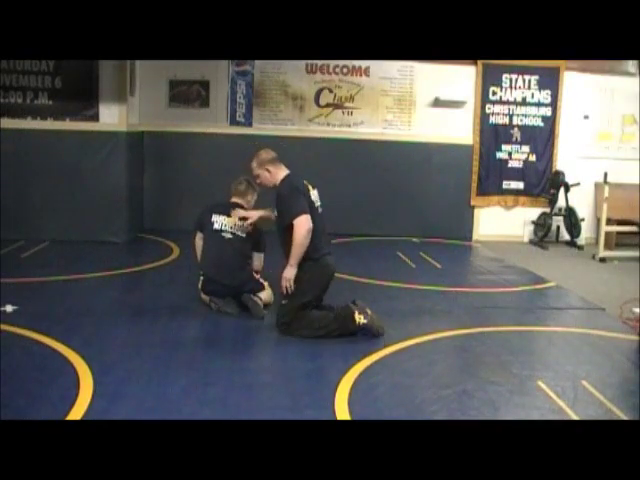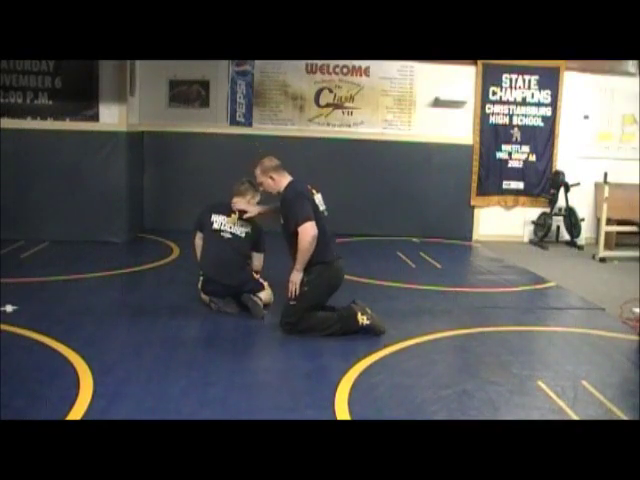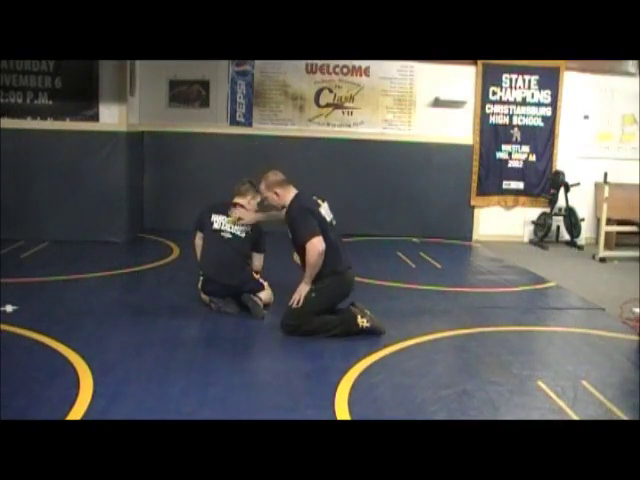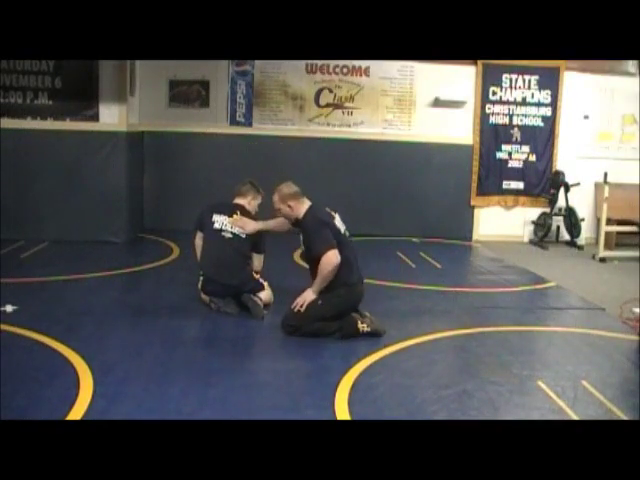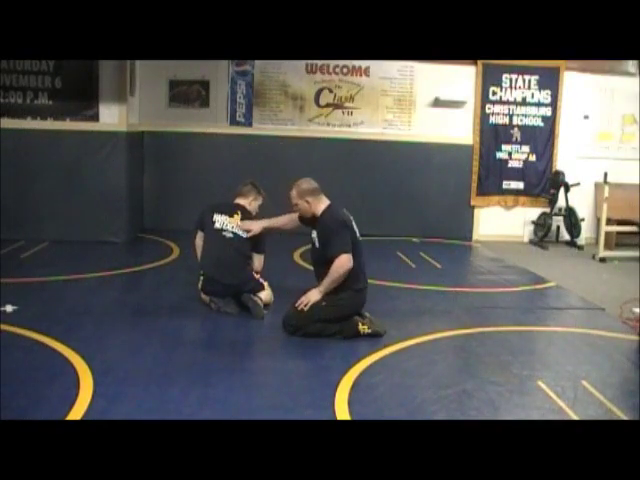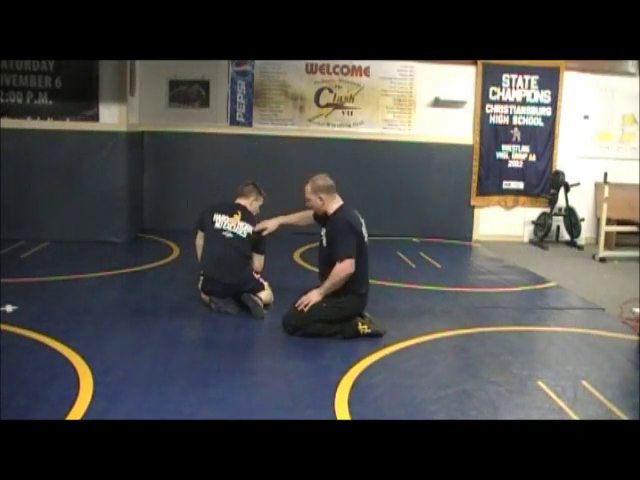
dt=0.2s
person 1, frame 1
left shoulder: (287, 189)
right shoulder: (296, 183)
left elbow: (304, 226)
left wrist: (291, 266)
right wrist: (261, 214)
left hip: (312, 266)
right hip: (321, 262)
left knee: (286, 322)
right knee: (304, 309)
left ankle: (350, 319)
right ankle: (352, 312)
person 1, frame 2
left shoulder: (292, 195)
right shoulder: (299, 189)
left elbow: (309, 233)
left wrist: (297, 270)
right wrist: (261, 209)
left hip: (321, 270)
right hip: (328, 266)
left knee: (290, 321)
right knee: (306, 310)
left ankle: (353, 318)
right ankle: (354, 313)
person 1, frame 3
left shoulder: (299, 210)
right shoulder: (304, 201)
left elbow: (317, 247)
left wrist: (306, 282)
right wrist: (257, 216)
left hip: (333, 279)
right hip: (338, 275)
left knee: (290, 323)
right knee: (302, 311)
left ankle: (352, 321)
right ankle: (351, 313)
person 1, frame 4
left shoulder: (314, 222)
right shoulder: (313, 213)
left elbow: (333, 260)
right elbow: (288, 223)
left wrist: (313, 290)
right wrist: (258, 225)
left hip: (344, 290)
right hip: (343, 286)
left knee: (291, 323)
right knee: (297, 310)
left ankle: (352, 325)
right ankle: (350, 315)
person 1, frame 5
left shoulder: (332, 222)
right shoulder: (326, 213)
left elbow: (345, 263)
right elbow: (294, 219)
left wrist: (319, 291)
right wrist: (263, 223)
left hip: (347, 295)
right hip: (343, 290)
left knee: (292, 322)
right knee: (297, 309)
left ankle: (354, 326)
right ankle: (351, 316)
person 1, frame 6
left shoulder: (342, 223)
right shoulder: (339, 213)
left elbow: (346, 268)
right elbow: (311, 215)
left wrist: (320, 292)
right wrist: (279, 220)
left hip: (347, 297)
right hip: (346, 292)
left knee: (292, 322)
right knee: (297, 309)
left ankle: (354, 326)
right ankle: (351, 316)
person 2, frame 1
left shoulder: (209, 211)
right shoulder: (253, 224)
left elbow: (199, 240)
right elbow: (257, 265)
left hip: (211, 281)
right hip: (242, 282)
left knee: (204, 293)
right knee: (267, 295)
left ankle: (217, 301)
right ankle: (255, 300)
person 2, frame 2
left shoulder: (209, 211)
right shoulder: (254, 225)
left elbow: (199, 240)
right elbow: (257, 266)
left hip: (211, 281)
right hip: (241, 282)
left knee: (204, 293)
right knee: (267, 294)
left ankle: (217, 301)
right ankle: (254, 300)
person 2, frame 3
left shoulder: (209, 211)
right shoulder: (254, 225)
left elbow: (199, 240)
right elbow: (257, 266)
left hip: (211, 281)
right hip: (241, 282)
left knee: (204, 293)
right knee: (267, 294)
left ankle: (217, 301)
right ankle: (254, 300)
person 2, frame 4
left shoulder: (210, 211)
left elbow: (199, 240)
right elbow: (257, 266)
left hip: (211, 281)
right hip: (241, 282)
left knee: (205, 293)
right knee: (267, 294)
left ankle: (217, 301)
right ankle: (255, 299)
person 2, frame 5
left shoulder: (211, 211)
left elbow: (199, 240)
right elbow: (257, 266)
left hip: (211, 280)
right hip: (241, 281)
left knee: (204, 292)
right knee: (267, 294)
left ankle: (217, 300)
right ankle: (255, 299)
person 2, frame 6
left shoulder: (211, 211)
right shoulder: (254, 225)
left elbow: (199, 240)
right elbow: (258, 267)
left hip: (211, 280)
right hip: (241, 282)
left knee: (204, 292)
right knee: (267, 294)
left ankle: (217, 301)
right ankle: (254, 299)
